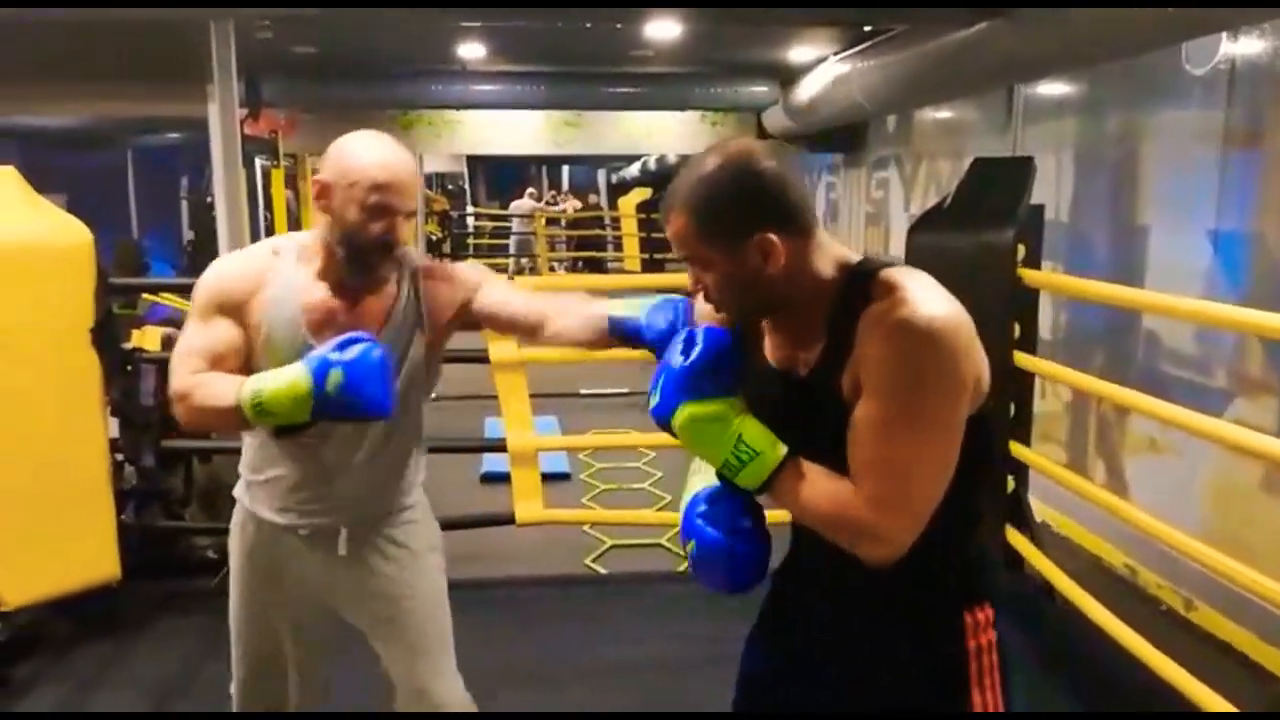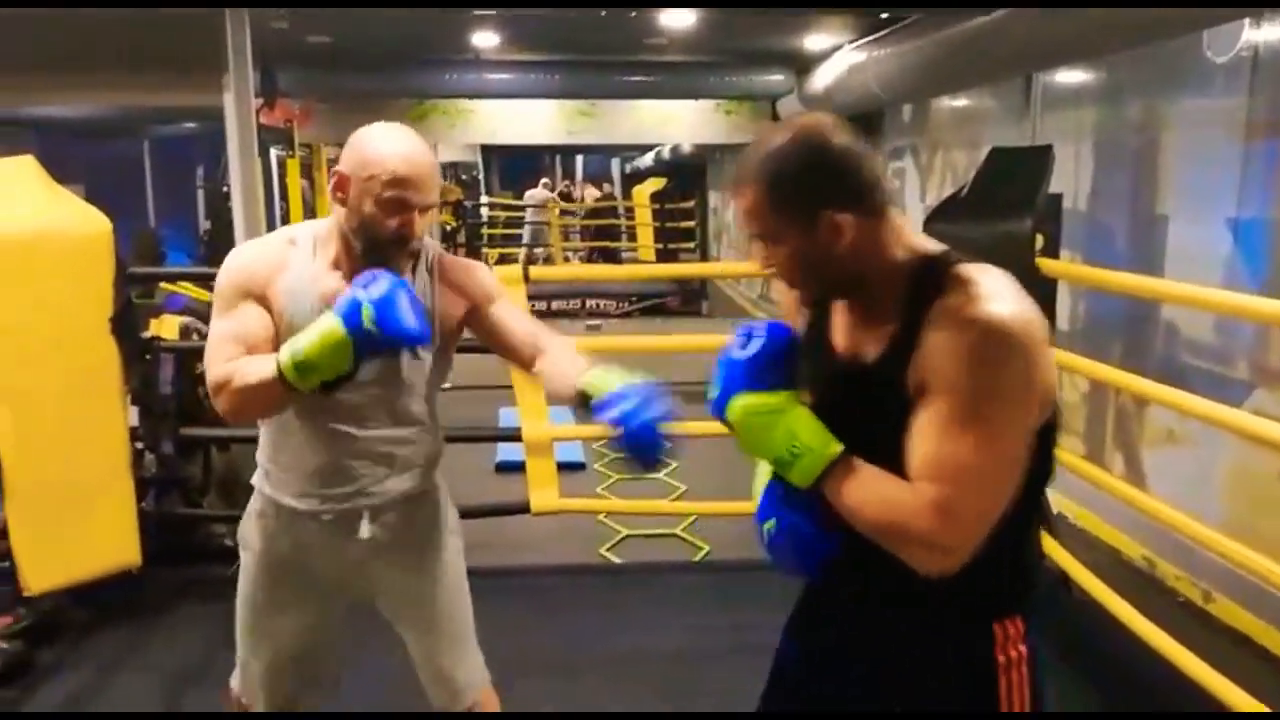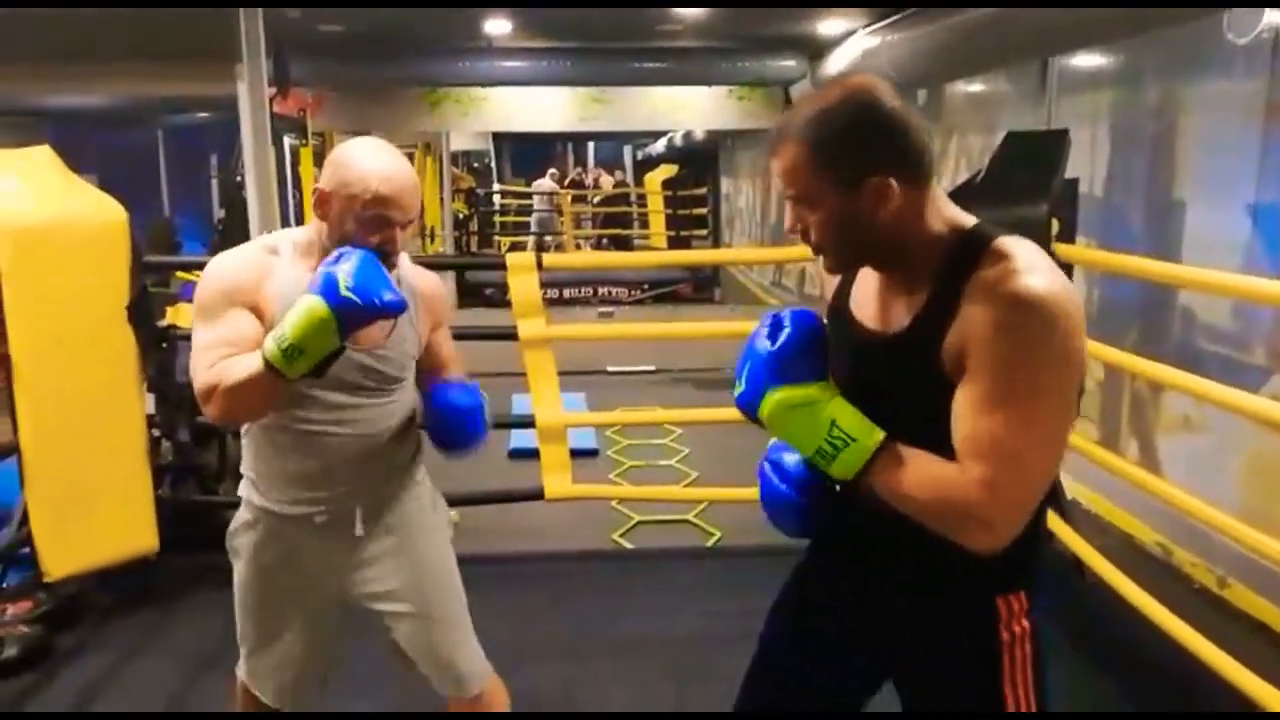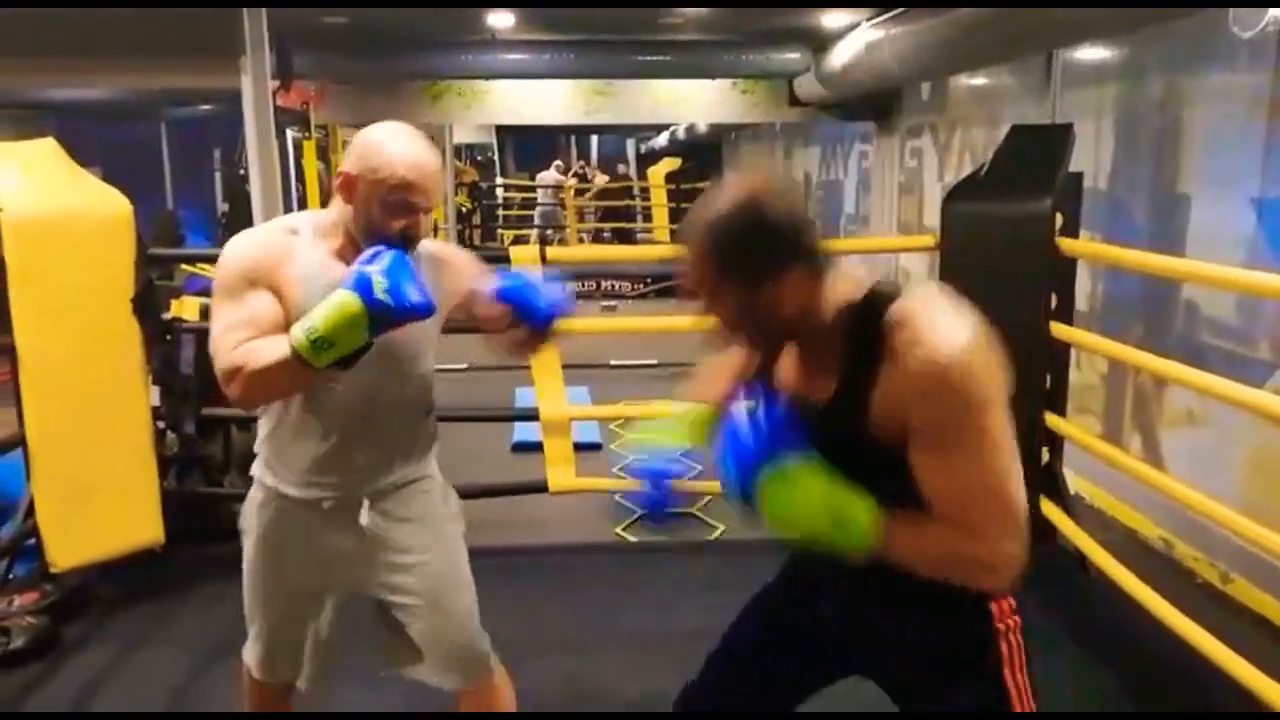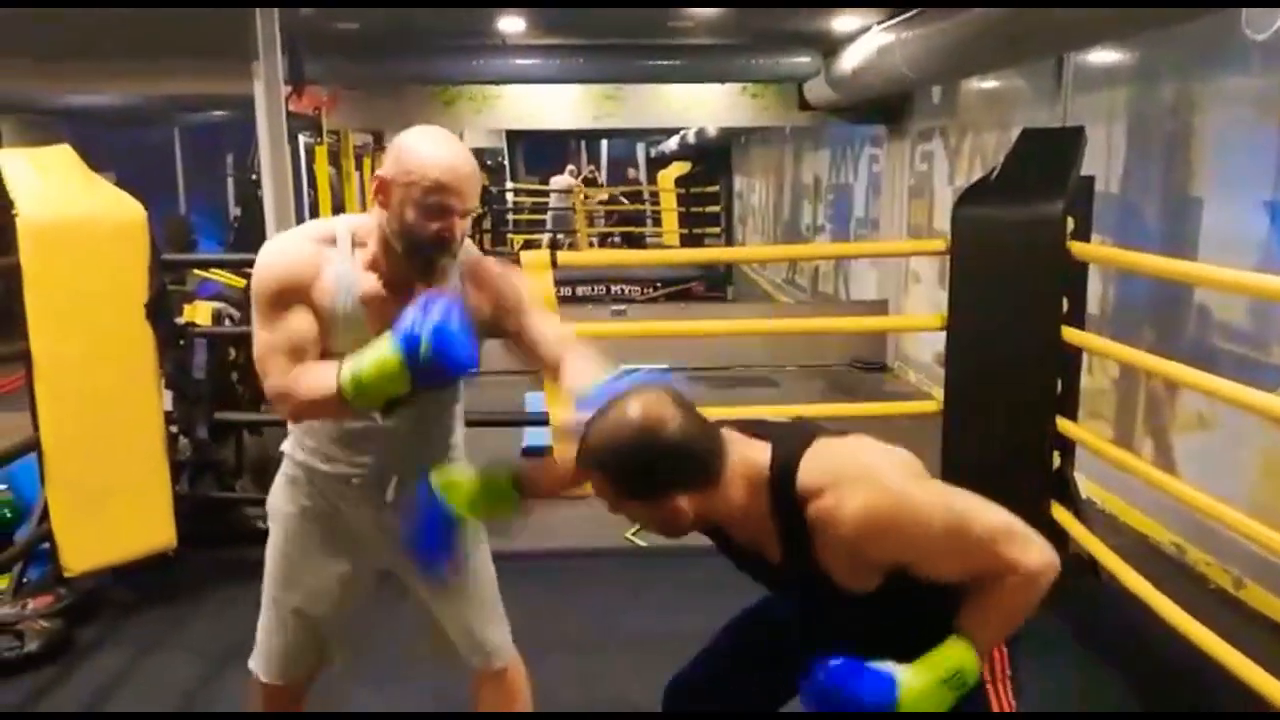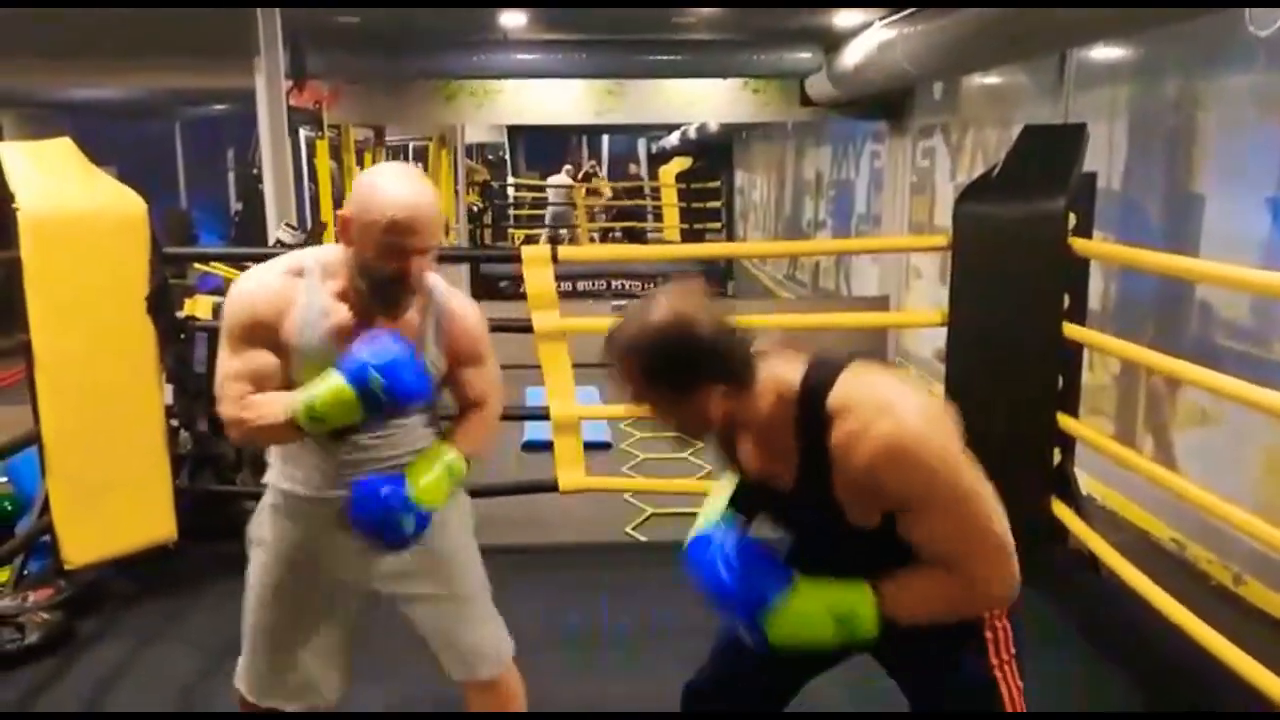
dt=0.2s
person 1, frame 1
left shoulder: (438, 287)
right shoulder: (243, 279)
left elbow: (545, 313)
right elbow: (188, 400)
left wrist: (633, 319)
right wrist: (301, 387)
left hip: (386, 531)
right hip: (273, 533)
left knee: (436, 700)
right knee: (261, 701)
person 1, frame 2
left shoulder: (452, 279)
right shoulder: (261, 266)
left elbow: (541, 349)
right elbow: (228, 393)
left wrist: (607, 391)
right wrist: (333, 341)
left hip: (407, 516)
right hip: (293, 519)
left knee: (460, 688)
right knee: (263, 689)
person 1, frame 3
left shoulder: (420, 289)
right shoulder: (241, 275)
left elbow: (442, 374)
right elbow: (219, 400)
left wrist: (462, 405)
right wrist: (315, 325)
left hip: (397, 514)
right hip: (284, 521)
left knee: (467, 681)
right knee: (268, 681)
person 1, frame 4
left shoulder: (443, 266)
right shoulder: (262, 255)
left elbow: (505, 307)
right elbow: (241, 379)
left wrist: (532, 307)
right wrist: (347, 316)
left hip: (405, 500)
right hip: (295, 506)
left knee: (472, 662)
right knee: (273, 666)
person 1, frame 5
left shoulder: (482, 277)
right shoulder: (297, 262)
left elbow: (561, 353)
right elbow: (286, 390)
right wrist: (394, 364)
left hip: (432, 490)
right hip: (328, 487)
left knee: (492, 656)
right knee: (284, 665)
person 1, frame 6
left shoulder: (454, 314)
right shoulder: (268, 295)
left elbow: (483, 407)
right elbow: (238, 414)
left wrist: (427, 484)
right wrist: (340, 395)
left hip: (412, 503)
right hip: (305, 512)
left knee: (486, 665)
right knee: (267, 682)
person 2, frame 1
left shoulder: (912, 327)
right shoulder: (747, 312)
left elbow: (879, 532)
left wrist: (737, 447)
left hip: (926, 622)
right hip: (814, 591)
person 2, frame 2
left shoulder: (985, 327)
right shoulder: (824, 296)
left elbow: (937, 540)
left wrist: (794, 444)
right wrist: (781, 485)
left hip: (961, 632)
right hip: (845, 592)
person 2, frame 3
left shoulder: (1018, 298)
right shoulder: (856, 268)
left elbow: (987, 517)
left wrist: (830, 434)
right wrist: (796, 443)
left hip: (966, 606)
right hip: (843, 564)
right knee: (766, 701)
person 2, frame 4
left shoulder: (931, 356)
right shoulder: (771, 332)
left elbow: (994, 557)
left wrist: (837, 517)
left hip: (946, 611)
right hip: (835, 574)
right knee: (705, 706)
person 2, frame 5
left shoulder: (858, 501)
right shoulder: (684, 458)
left elbow: (1029, 564)
left wrist: (935, 678)
left hip: (937, 634)
right hip: (823, 615)
right knee: (692, 703)
person 2, frame 6
left shoulder: (881, 432)
right shoulder: (748, 392)
left elbow: (990, 580)
left wrist: (832, 611)
right wrist: (720, 519)
left hip: (944, 589)
right hip: (824, 568)
right knee: (712, 700)
